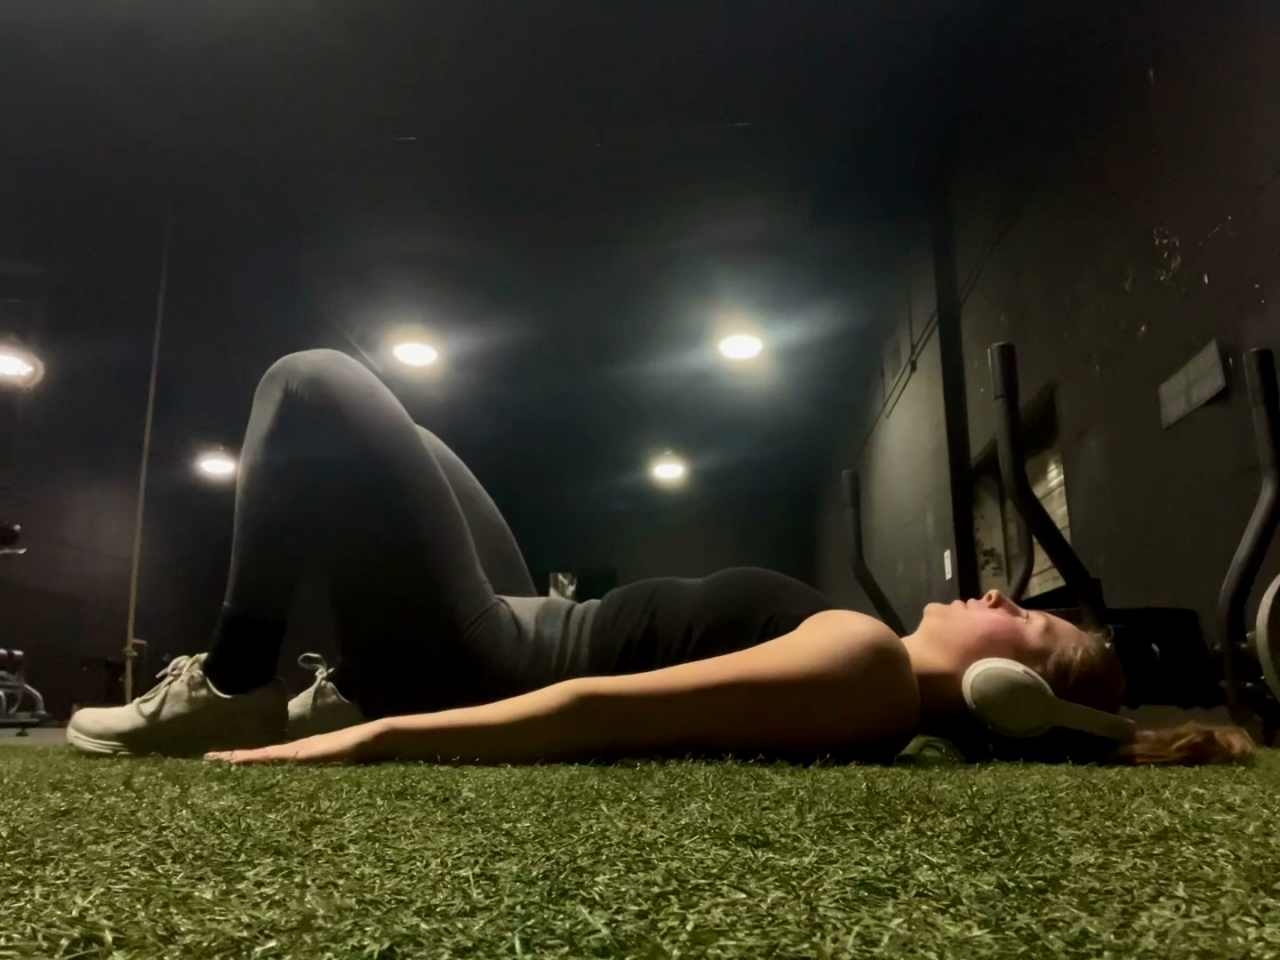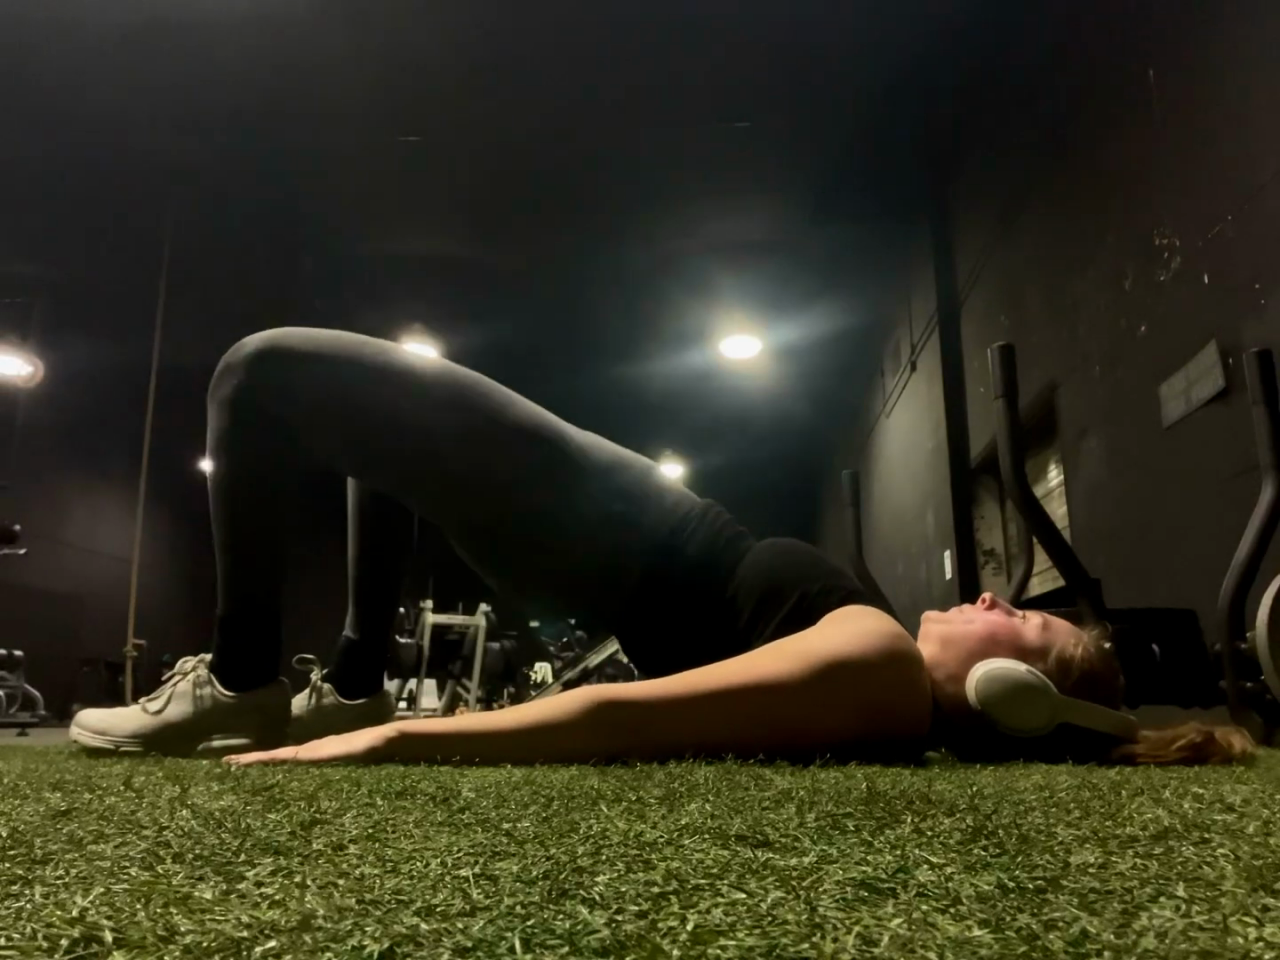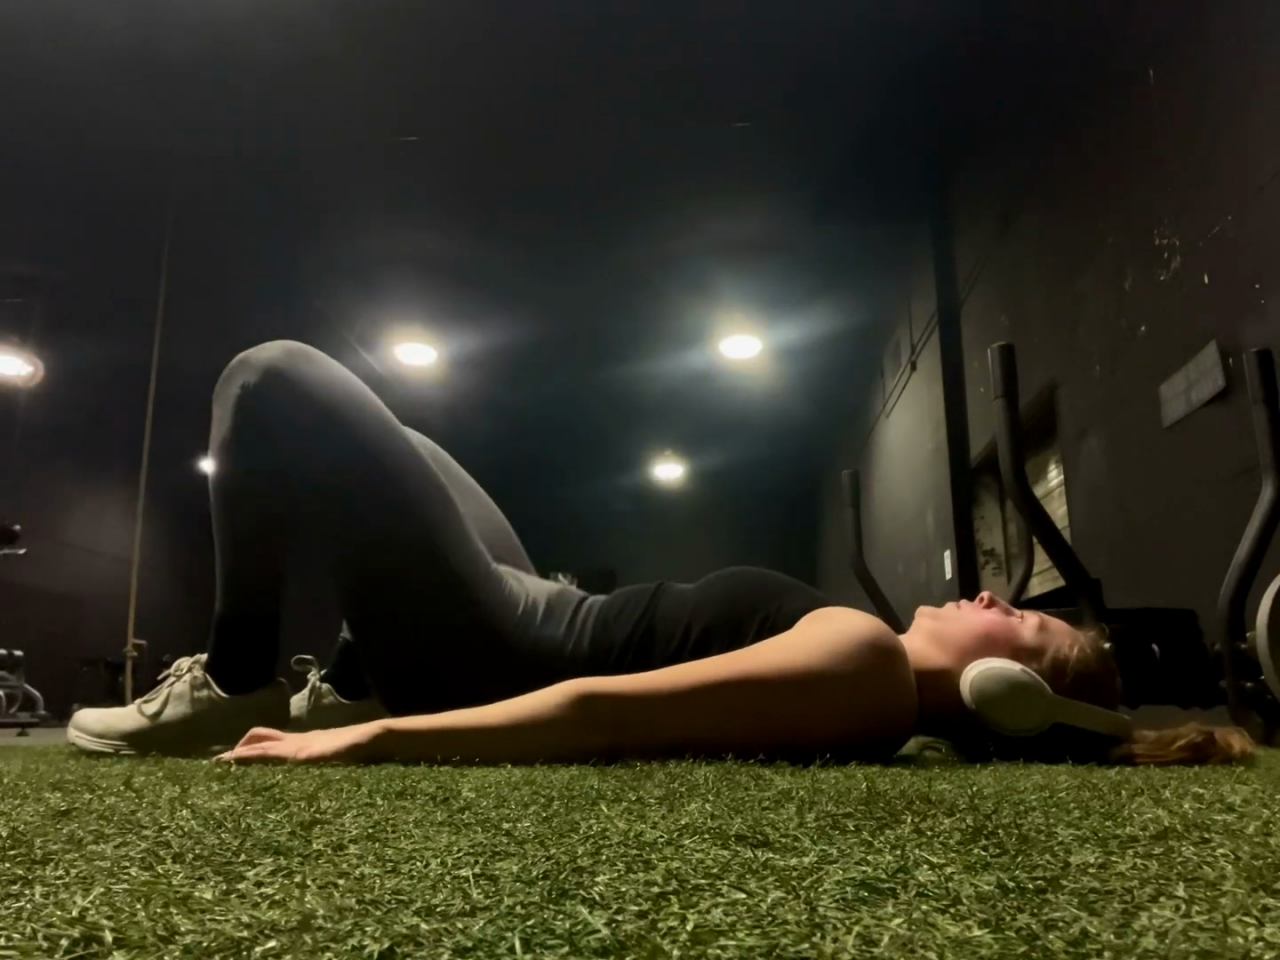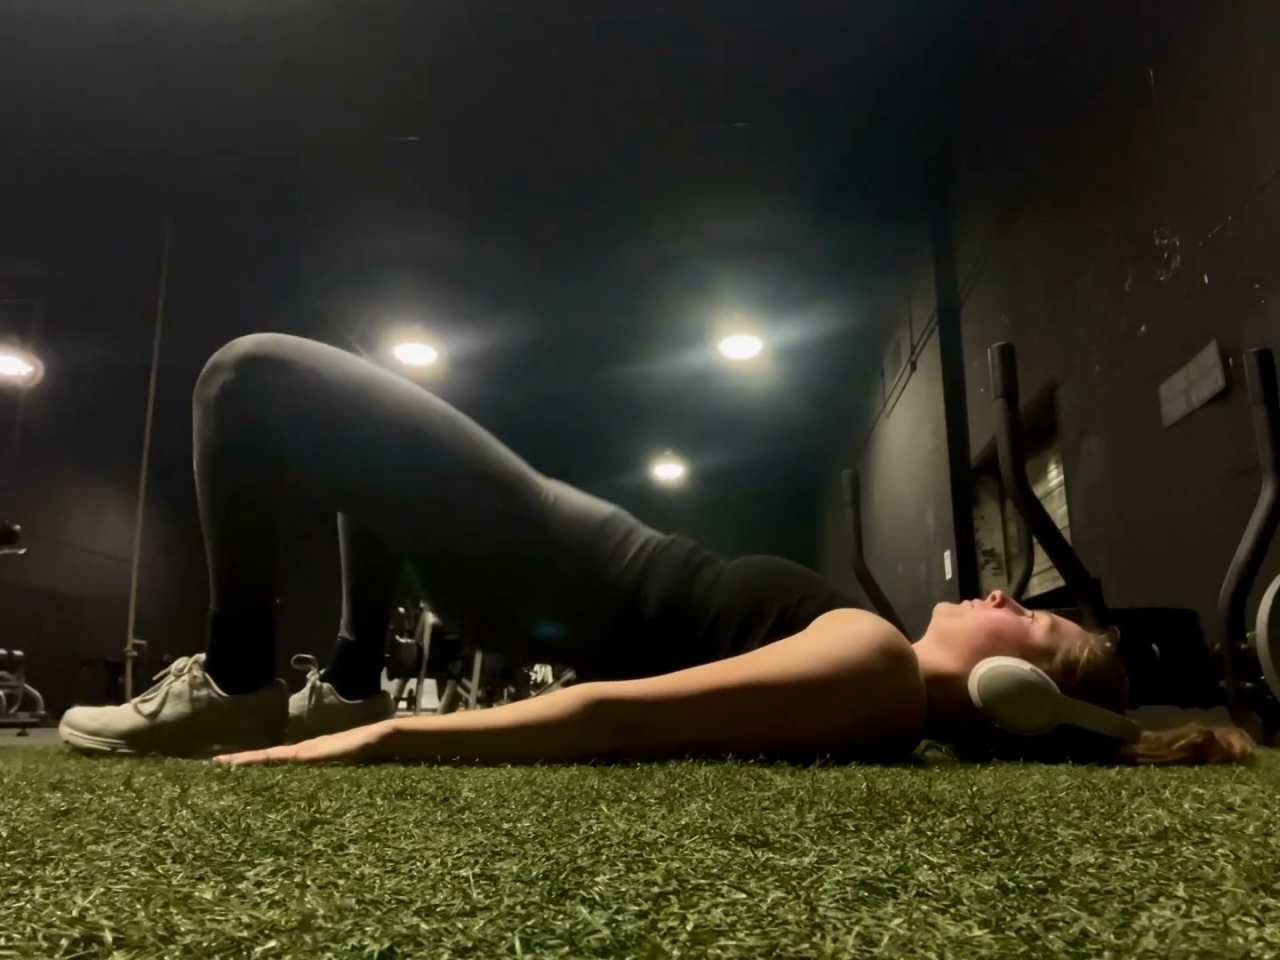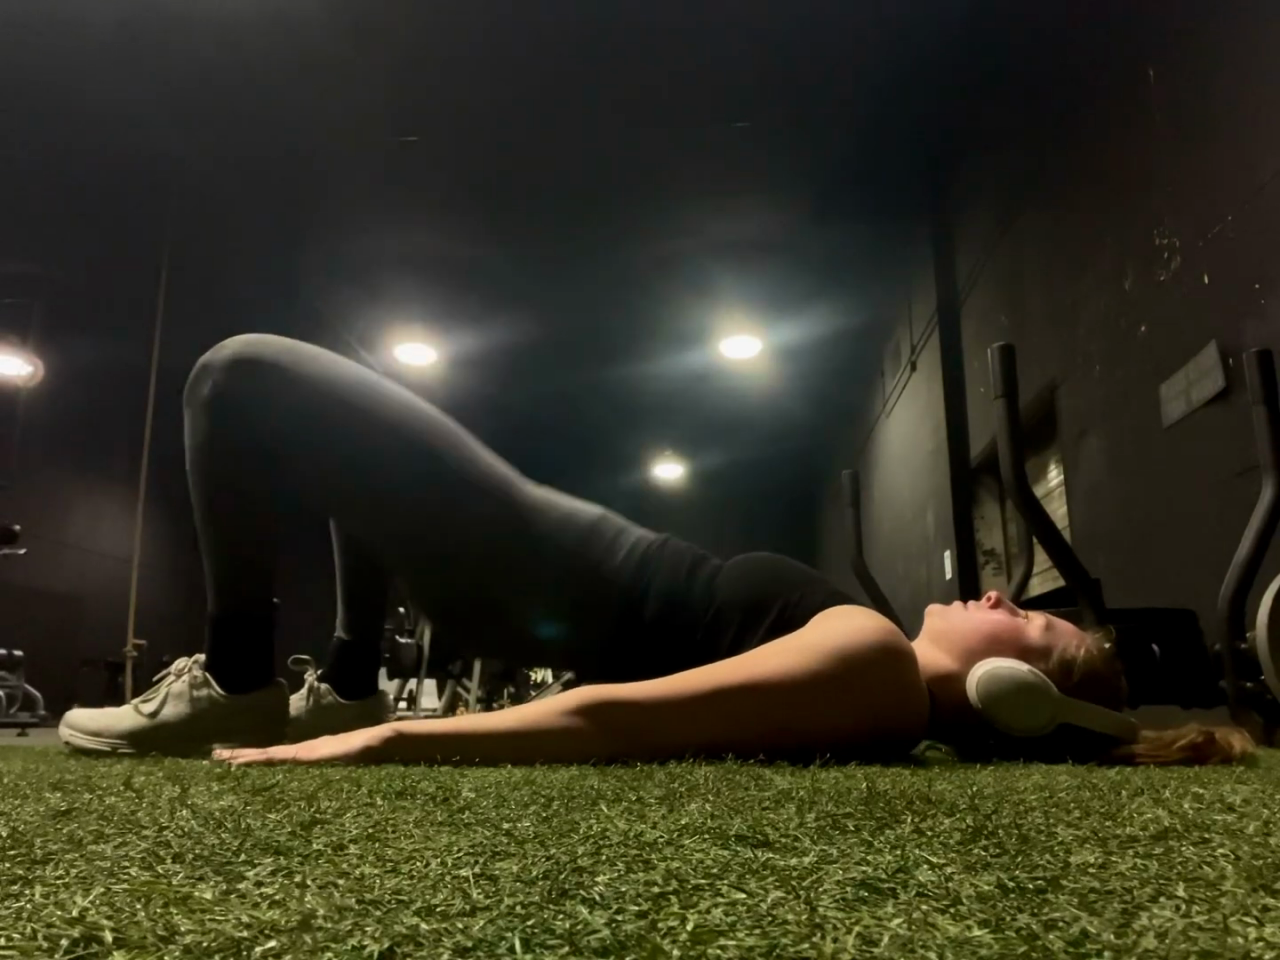
dt=1s
person 1, frame 1
left shoulder: (860, 668)
right shoulder: (890, 688)
left elbow: (605, 715)
left wrist: (373, 738)
left hip: (482, 663)
right hip: (527, 627)
left knee: (315, 384)
right knee: (405, 445)
left ankle: (230, 691)
right ankle: (339, 688)
person 1, frame 2
left shoulder: (874, 673)
right shoulder: (908, 690)
left elbow: (617, 722)
left wrist: (391, 743)
right hip: (609, 519)
left knee: (267, 374)
right knee: (375, 413)
left ankle: (238, 690)
right ankle: (351, 684)
person 1, frame 3
left shoulder: (861, 666)
right shoulder: (890, 689)
left elbow: (604, 714)
left wrist: (371, 744)
left hip: (490, 648)
right hip: (534, 615)
left knee: (273, 382)
right knee: (393, 444)
left ankle: (233, 691)
right ankle: (347, 687)
person 1, frame 4
left shoulder: (871, 673)
right shoulder: (900, 687)
left elbow: (614, 717)
left wrist: (386, 740)
right hip: (577, 560)
left knee: (251, 377)
right knee: (368, 440)
left ankle: (230, 691)
right ankle: (345, 684)
person 1, frame 5
left shoulder: (873, 668)
right shoulder: (902, 686)
left elbow: (615, 720)
left wrist: (386, 743)
right hip: (568, 569)
left knee: (240, 380)
right knee: (356, 441)
left ankle: (233, 691)
right ankle: (342, 686)
